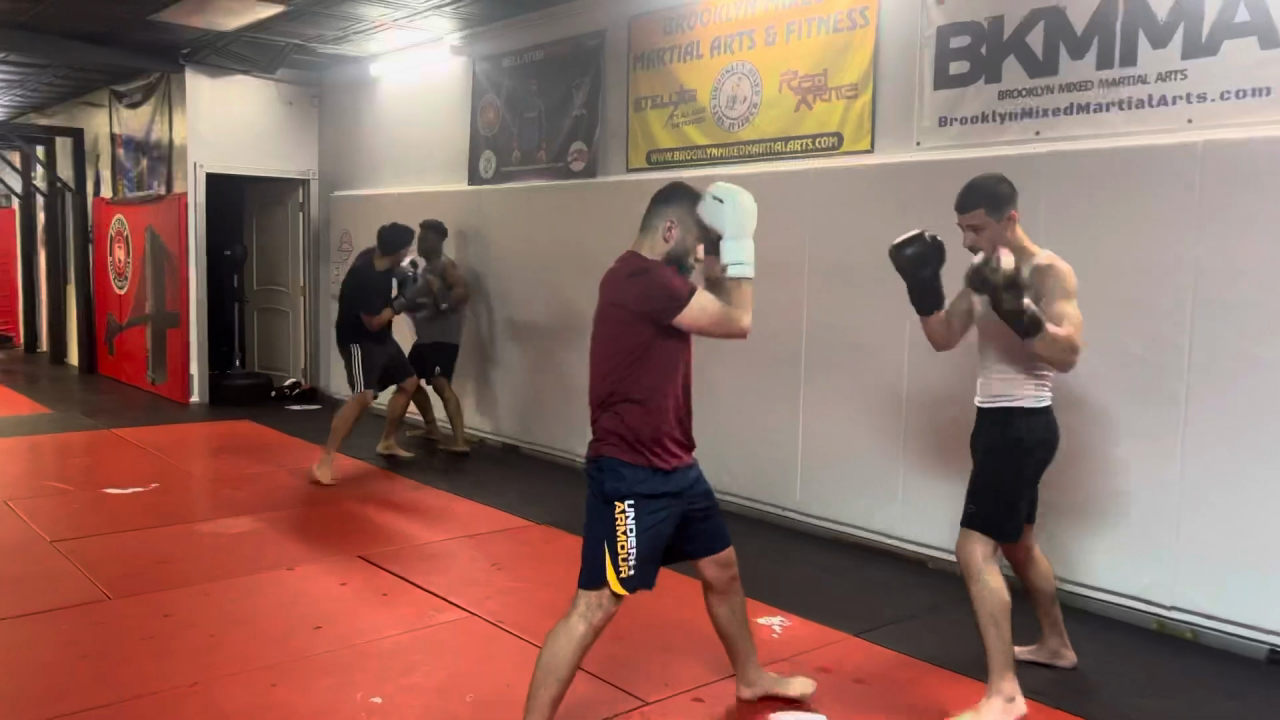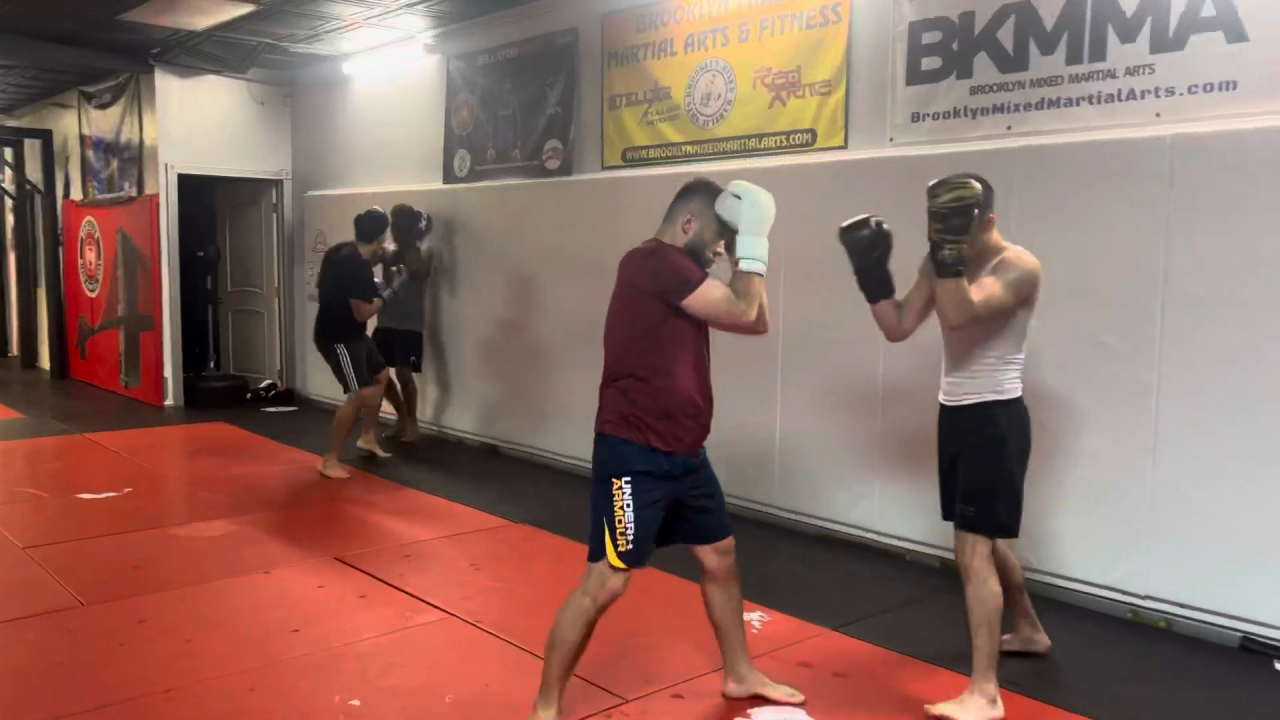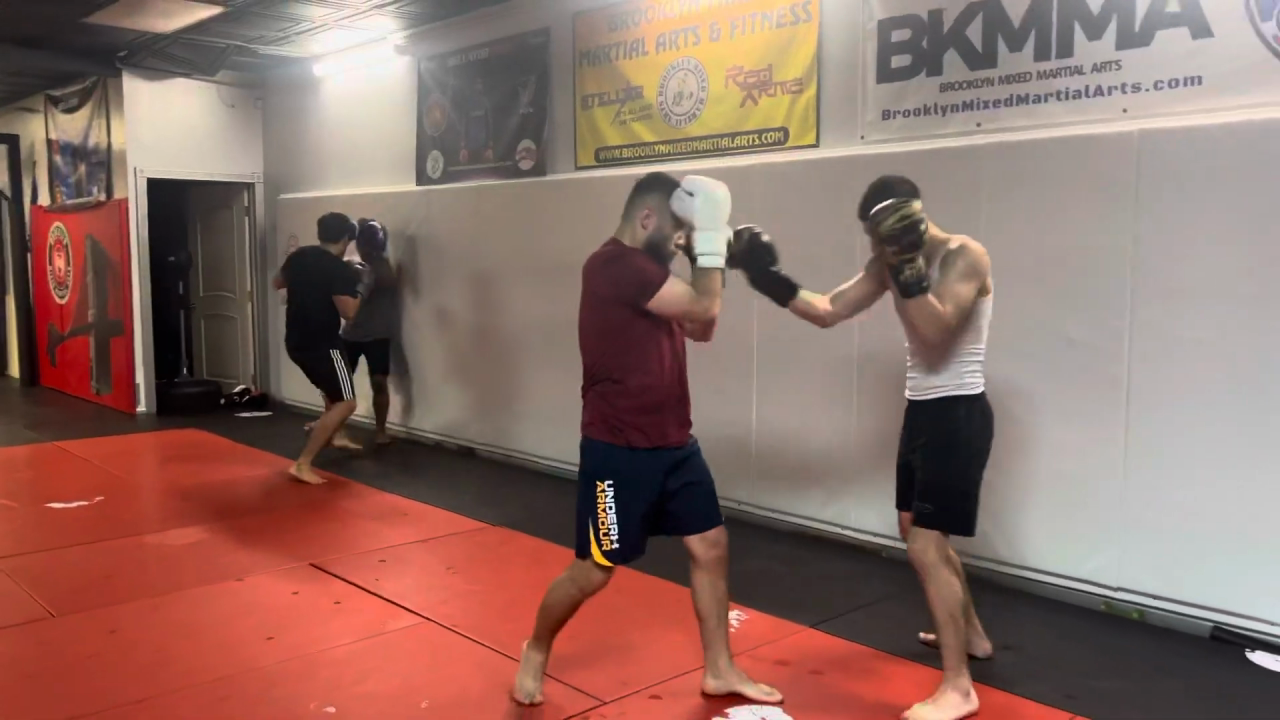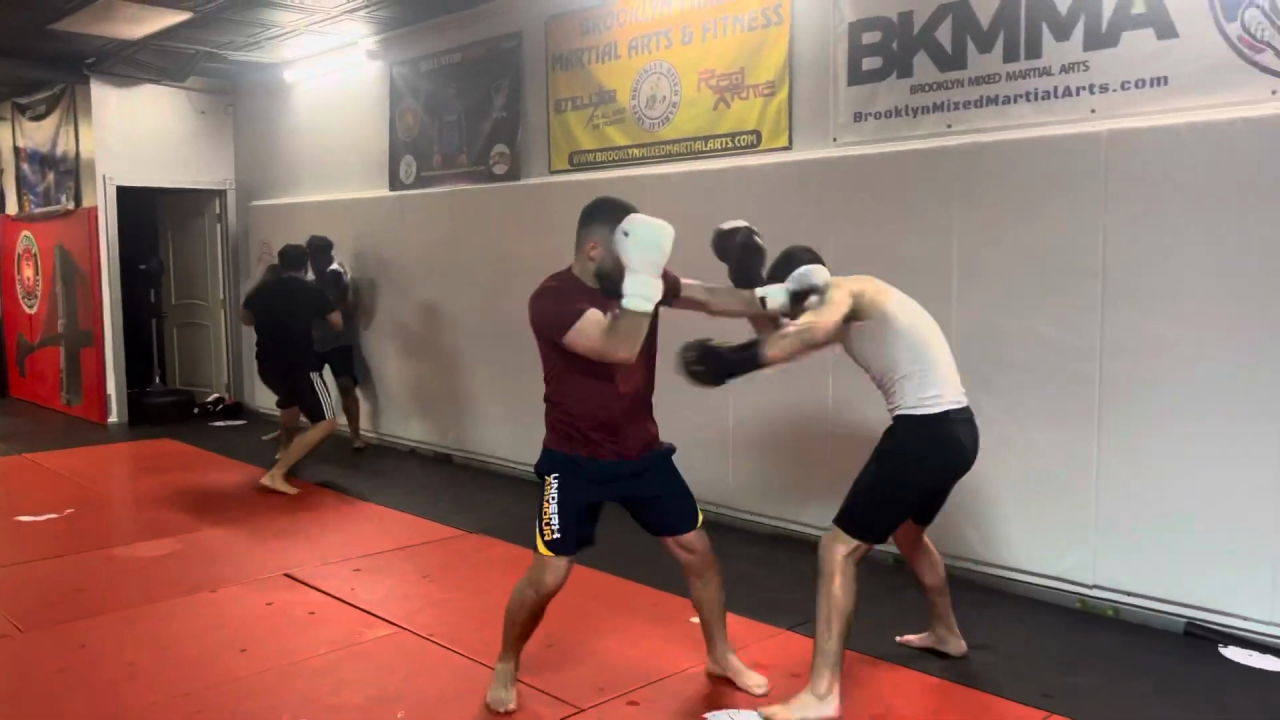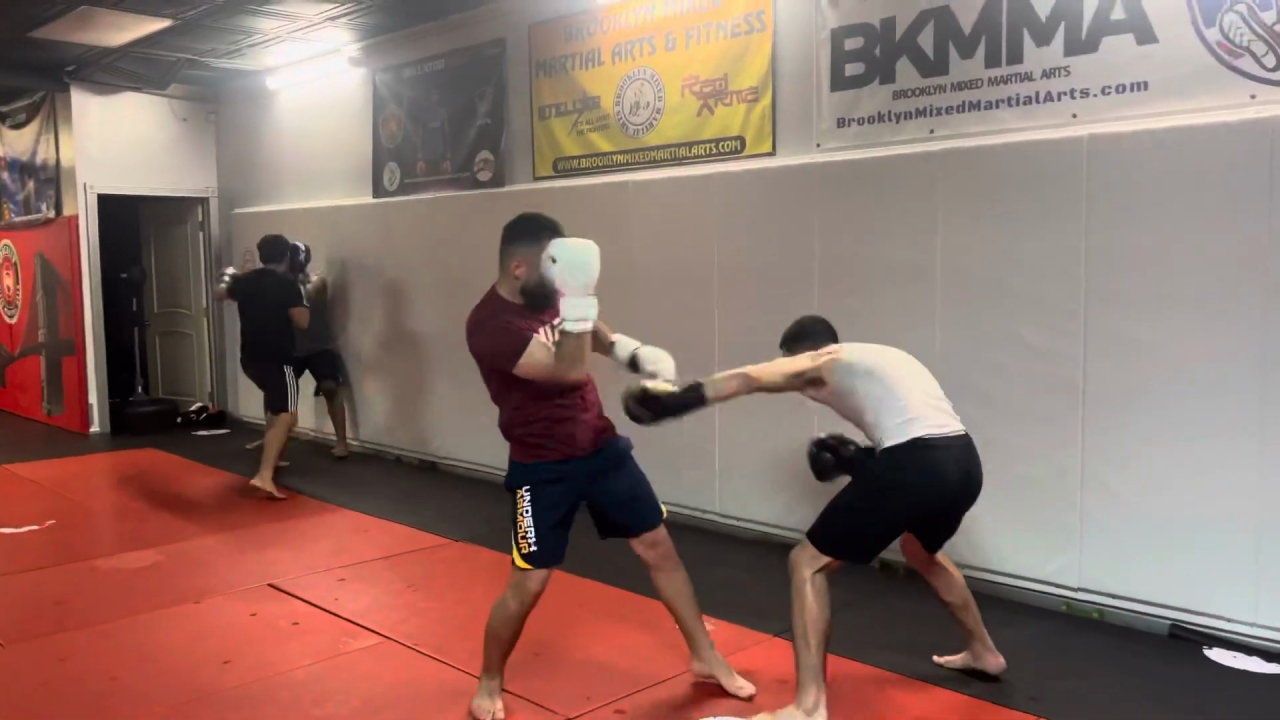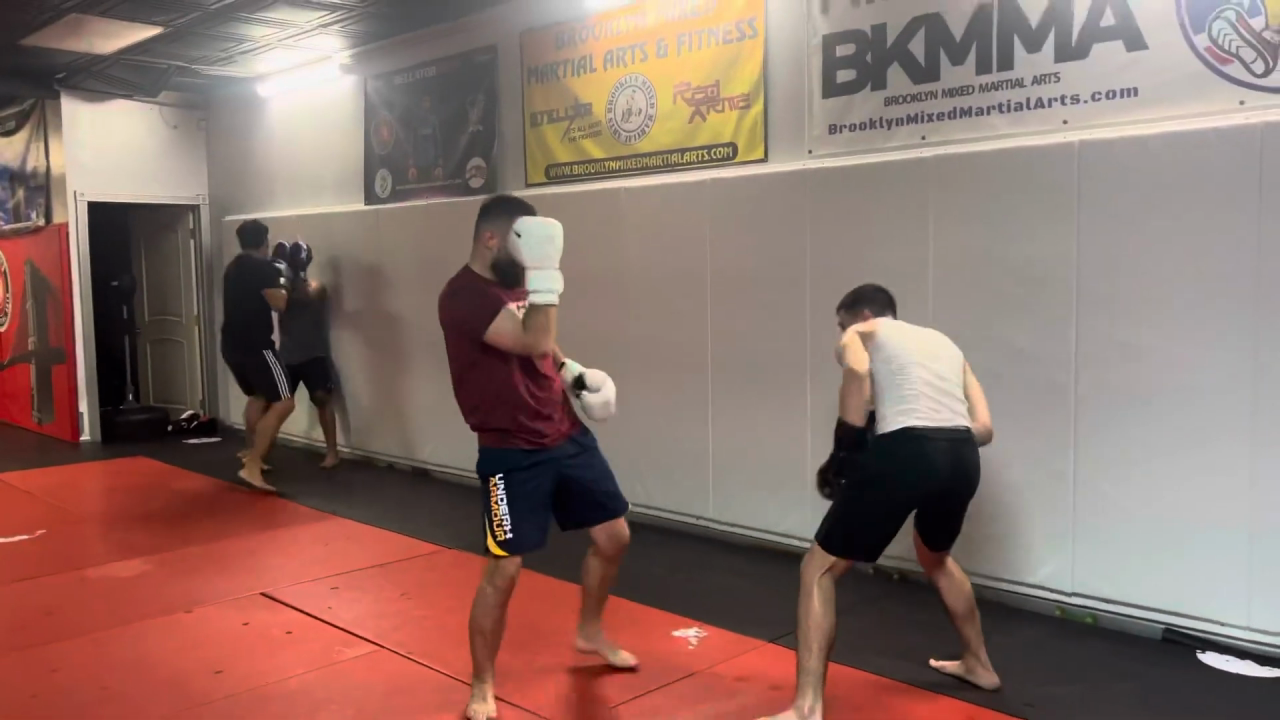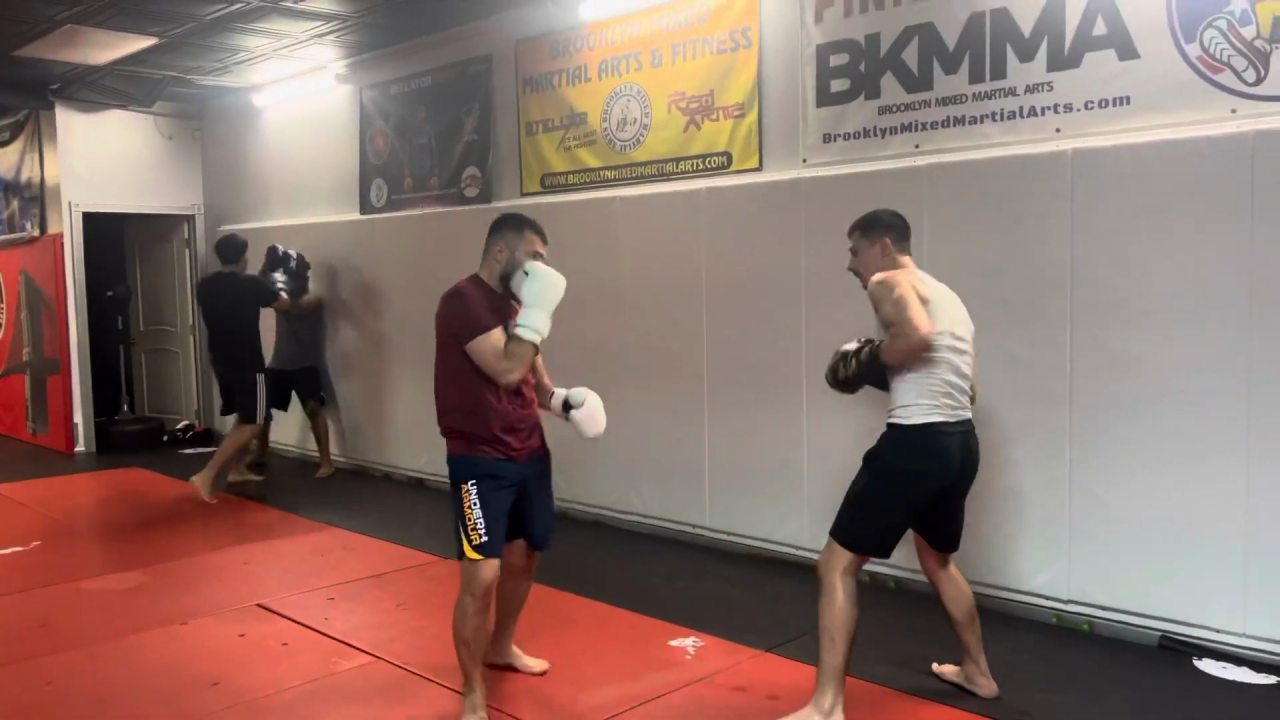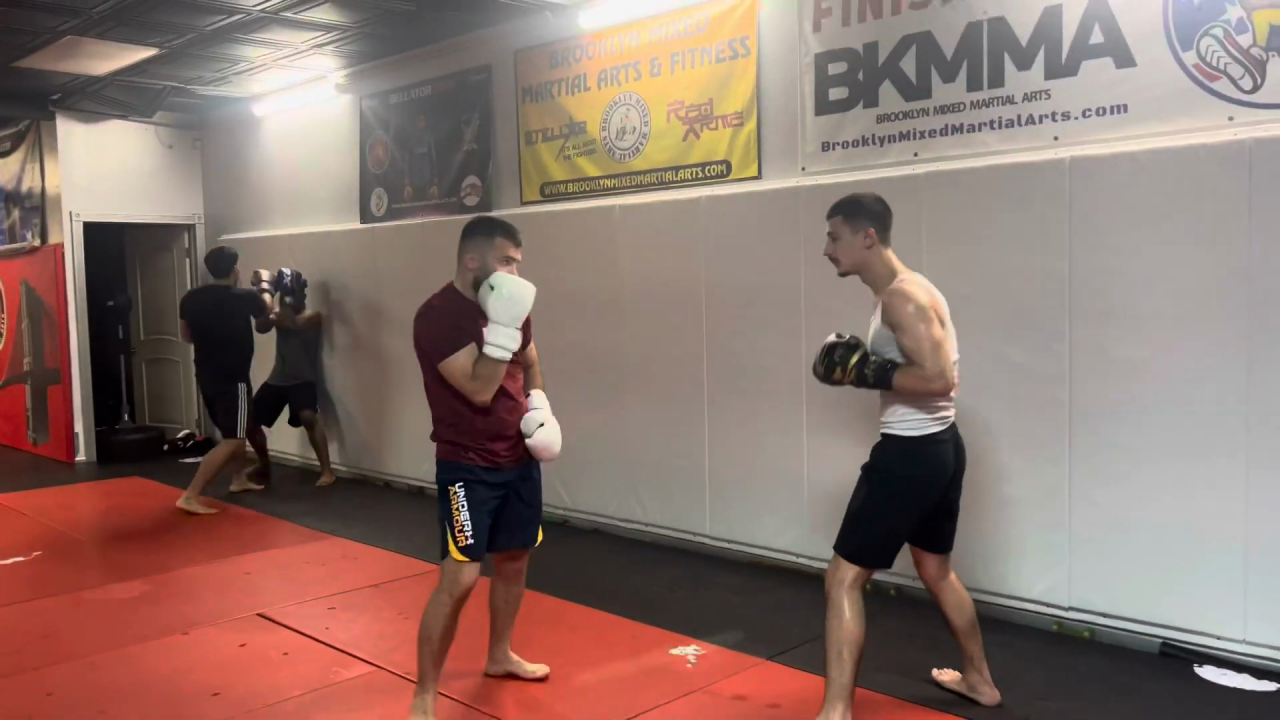
dt=0.2s
person 1, frame 1
left shoulder: (657, 278)
right shoulder: (641, 280)
left elbow: (718, 311)
right elbow: (736, 323)
left wrist: (725, 255)
right wrist: (738, 242)
left hip: (674, 466)
right hip: (630, 472)
left knee: (723, 569)
right knee: (594, 607)
person 1, frame 2
left shoulder: (677, 271)
right shoulder: (653, 264)
left elbow: (758, 323)
right elbow: (742, 312)
left wrist: (746, 248)
right wrist: (752, 240)
left hip: (683, 451)
right hip: (632, 453)
left knee: (721, 561)
right knee: (603, 583)
left ankle: (740, 675)
person 1, frame 3
left shoulder: (646, 267)
right shoulder: (615, 265)
left elbow: (701, 330)
right elbow: (705, 308)
left wrist: (708, 249)
right wrist: (711, 236)
left hip: (672, 443)
right hip: (618, 450)
left knee: (711, 549)
right knee: (592, 573)
left ankle: (719, 670)
right ankle: (535, 653)
person 1, frame 4
left shoulder: (636, 279)
right shoulder: (551, 300)
left elbow: (713, 300)
right elbow: (621, 350)
left wrist: (774, 300)
right wrist: (642, 277)
left hip: (639, 450)
right hip: (576, 460)
left knee: (696, 551)
right knee: (547, 577)
left ankle: (721, 656)
right ankle: (506, 665)
person 1, frame 5
left shoulder: (552, 293)
right shoulder: (490, 325)
left elbow: (589, 332)
right elbow: (573, 370)
left wrist: (630, 350)
right wrist: (580, 297)
left hip: (600, 446)
right hip: (541, 467)
left knee: (659, 548)
right knee: (528, 584)
left ankle: (707, 659)
person 1, frame 6
left shoulder: (518, 281)
right shoulder: (463, 296)
right elbow: (533, 345)
left wrist: (576, 376)
right wrist: (544, 272)
left hip: (567, 437)
right hip: (512, 453)
left knee: (612, 536)
right knee: (503, 572)
left ankle: (590, 632)
person 1, frame 7
left shoulder: (516, 303)
right shoulder: (464, 302)
right elbow: (507, 371)
left wrist: (568, 400)
right wrist: (536, 311)
left hip: (530, 453)
right hip: (481, 461)
left knee: (523, 557)
right knee: (482, 578)
left ankle: (501, 646)
person 1, frame 8
left shoulder: (505, 307)
right shoulder: (438, 317)
left elbow: (530, 365)
right elbow: (479, 389)
left wrist: (539, 409)
right wrist: (503, 325)
left hip: (518, 458)
right hip: (468, 466)
left knee: (515, 560)
right knee: (459, 580)
left ankle: (501, 654)
person 2, frame 1
left shoulder: (1050, 273)
right shoulder: (981, 269)
left elbow: (1065, 355)
right elbow: (943, 337)
left wrist: (1015, 304)
right wrist: (920, 282)
left hip: (1022, 426)
right hip: (994, 422)
left knee: (975, 551)
right knee: (1018, 541)
right ankle: (1055, 644)
person 2, frame 2
left shoulder: (1019, 267)
right shoulder: (939, 263)
left elbow: (958, 315)
right elbow: (897, 328)
left wrist: (951, 246)
right wrist: (871, 269)
left hip: (995, 421)
right hip: (954, 416)
left knee: (973, 551)
right knee: (984, 539)
right ankle: (1029, 630)
person 2, frame 3
left shoulder: (965, 255)
right shoulder: (888, 264)
left elbow: (934, 330)
right elbow: (829, 311)
left wrist: (907, 267)
right wrist: (768, 277)
left hip: (957, 416)
right hip: (922, 412)
left knee: (926, 547)
right knee: (918, 531)
right ankle: (969, 631)
person 2, frame 4
left shoulder: (847, 289)
right shoulder: (848, 301)
left elbow: (813, 334)
right elbow: (790, 336)
left wrist: (733, 360)
left hip: (929, 434)
right hip: (954, 431)
left knee: (838, 548)
right knee: (908, 532)
right ankle: (946, 633)
person 2, frame 5
left shoulder: (821, 361)
right shoulder: (888, 361)
left elbow: (752, 379)
left wrist: (675, 399)
right wrist: (856, 457)
left hip: (913, 464)
right hip: (963, 463)
left knee: (808, 565)
right knee: (920, 551)
right ankle: (984, 652)
person 2, frame 6
left shoulder: (859, 334)
right shoulder: (945, 344)
left elbow: (856, 376)
right elbow: (982, 429)
left hip: (904, 455)
right hip: (960, 456)
left knee: (819, 567)
right knee: (935, 556)
right ankle: (978, 664)
person 2, frame 7
left shoulder: (889, 284)
right shoulder: (948, 299)
left elbow: (916, 335)
left wrist: (869, 363)
left hip: (914, 445)
right hip: (960, 443)
left knee: (837, 563)
right knee: (938, 559)
right ankle: (977, 671)
person 2, frame 8
left shoulder: (902, 296)
right shoulder: (898, 291)
left elbow: (938, 381)
left wrist: (869, 371)
right wrist: (862, 365)
left hip: (911, 454)
right hip: (940, 447)
left knee: (844, 578)
right knee: (935, 569)
person 3, frame 1
left shoulder: (377, 255)
right shoulder: (364, 279)
right elbow: (374, 323)
left wrist: (403, 279)
right wrist: (403, 298)
left hip: (382, 337)
right hip: (358, 341)
left knee: (409, 383)
right knee: (364, 397)
left ankle: (387, 442)
right ankle: (325, 460)
person 3, frame 2
left shoulder: (339, 251)
right shoulder: (357, 267)
left elbow: (320, 283)
right elbow: (362, 313)
right wrist: (390, 291)
left hip: (350, 333)
right hip: (337, 338)
left knee: (380, 375)
right knee: (361, 394)
left ankle: (368, 438)
right ankle: (330, 458)
person 3, frame 3
left shoulder: (298, 256)
right shoulder: (340, 269)
left elbow: (278, 283)
right elbow: (348, 312)
right wrist: (363, 283)
left hip: (296, 341)
right hip: (321, 344)
left knee: (334, 390)
right knee: (345, 404)
left ankle: (328, 433)
right ankle: (303, 464)
person 3, frame 4
left shoulder: (262, 290)
right shoulder: (312, 292)
left elbow: (246, 319)
right elbow: (338, 324)
right wrist: (327, 303)
left hip: (267, 367)
right hip: (300, 367)
left knee: (292, 399)
right knee: (326, 423)
left ankle: (287, 449)
right ankle: (276, 475)
person 3, frame 5
left shoulder: (244, 280)
right shoulder: (287, 283)
left elbow: (219, 293)
right elbow: (303, 322)
left wrist: (227, 275)
right wrist: (301, 298)
left hip: (250, 359)
right hip: (278, 359)
left knee: (274, 402)
right knee: (286, 417)
left ankle: (271, 455)
right ankle: (264, 476)
person 3, frame 6
left shoulder: (235, 266)
right shoulder: (262, 267)
right elbow: (279, 303)
right wrist: (281, 280)
left hip: (233, 345)
right hip: (256, 345)
left knee: (257, 396)
right knee: (283, 403)
left ankle: (252, 454)
right ankle: (252, 467)
person 3, frame 7
left shoulder: (205, 286)
right shoulder: (252, 284)
right elbow: (285, 304)
right wrist: (277, 285)
left hip: (221, 362)
right hip: (247, 364)
left knee: (245, 417)
right knee: (250, 426)
left ankle: (237, 469)
right ankle: (206, 476)
person 3, frame 8
left shoulder: (191, 299)
right shoulder: (243, 298)
left elbow: (188, 336)
right elbow: (266, 306)
right wrist: (264, 282)
left hip: (206, 376)
right hip: (233, 378)
left knee: (237, 430)
right knee: (233, 440)
left ankle: (240, 479)
right ankle: (191, 496)
person 4, frame 1
left shoulder: (445, 265)
right shoulder: (425, 268)
left elbow: (463, 292)
right elbow: (417, 301)
left wrist: (441, 307)
left hip: (443, 337)
right hip: (426, 335)
left knee: (440, 384)
left ankle: (459, 441)
right ankle: (432, 428)
person 4, frame 2
left shoulder: (421, 252)
right shoulder: (391, 253)
left elbow: (419, 271)
left wrist: (415, 241)
left hip: (409, 324)
right hip: (386, 322)
left knee: (403, 373)
left ankle: (411, 424)
right ankle: (404, 421)
person 4, frame 3
left shoulder: (387, 266)
left elbow: (388, 282)
left wrist: (378, 253)
left hip: (378, 334)
right hip: (351, 332)
left knee: (379, 381)
left ankle: (381, 430)
person 4, frame 4
left shoulder: (341, 280)
left elbow: (348, 311)
left wrist: (341, 291)
left hip: (339, 343)
right hip: (312, 343)
left knee: (346, 385)
left ankle: (356, 435)
person 4, frame 5
left shoulder: (318, 282)
left elbow: (308, 296)
left wrist: (298, 275)
left hip: (321, 347)
right hip: (293, 348)
left knee: (331, 388)
left ankle: (342, 443)
person 4, frame 6
left shoulder: (315, 287)
left elbow: (304, 296)
left wrist: (297, 270)
left hip: (315, 355)
right hip: (287, 355)
left knee: (320, 398)
left ankle: (332, 452)
person 4, frame 7
left shoulder: (313, 300)
left elbow: (294, 307)
left wrist: (290, 280)
left hip: (306, 364)
right hip: (279, 364)
left knee: (313, 408)
left ankle: (326, 462)
right ankle: (261, 454)
person 4, frame 8
left shoulder: (312, 316)
right shoulder: (280, 314)
left elbow: (290, 323)
right elbow: (263, 325)
left wrist: (287, 295)
left hip: (303, 380)
right hip: (277, 379)
left knee: (309, 418)
right knee: (250, 420)
left ankle: (327, 471)
right ankle: (264, 466)
